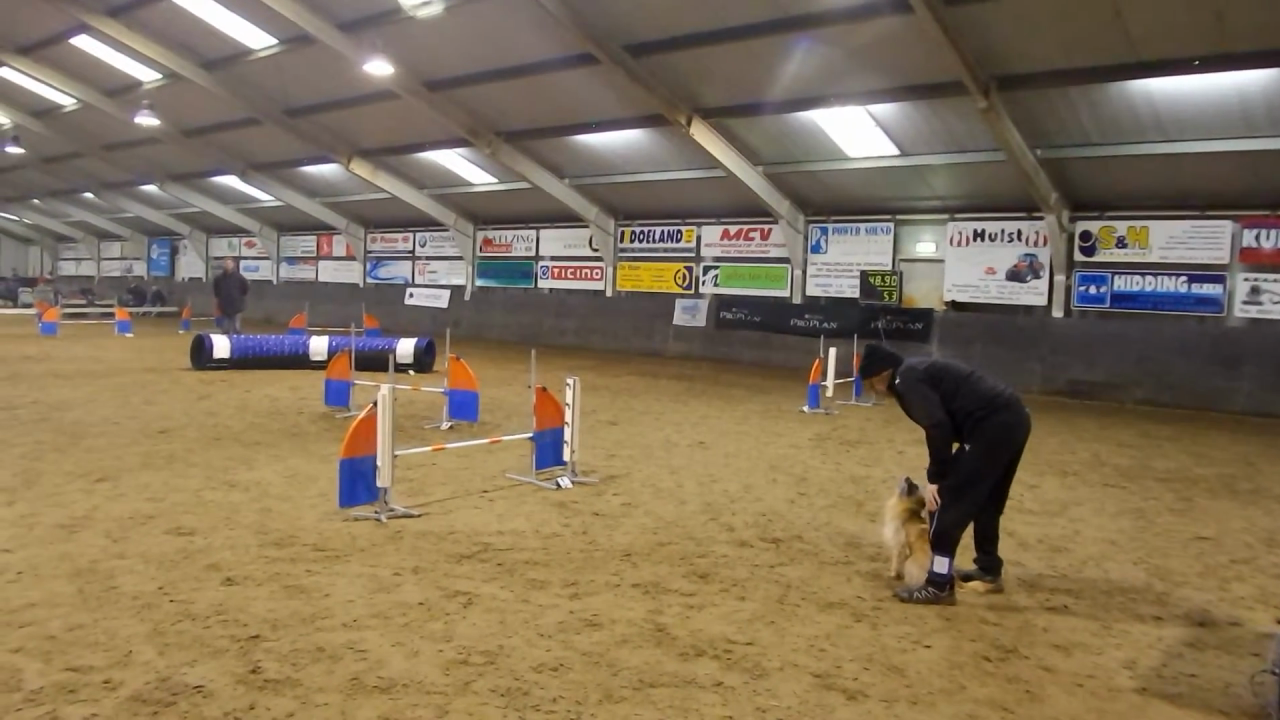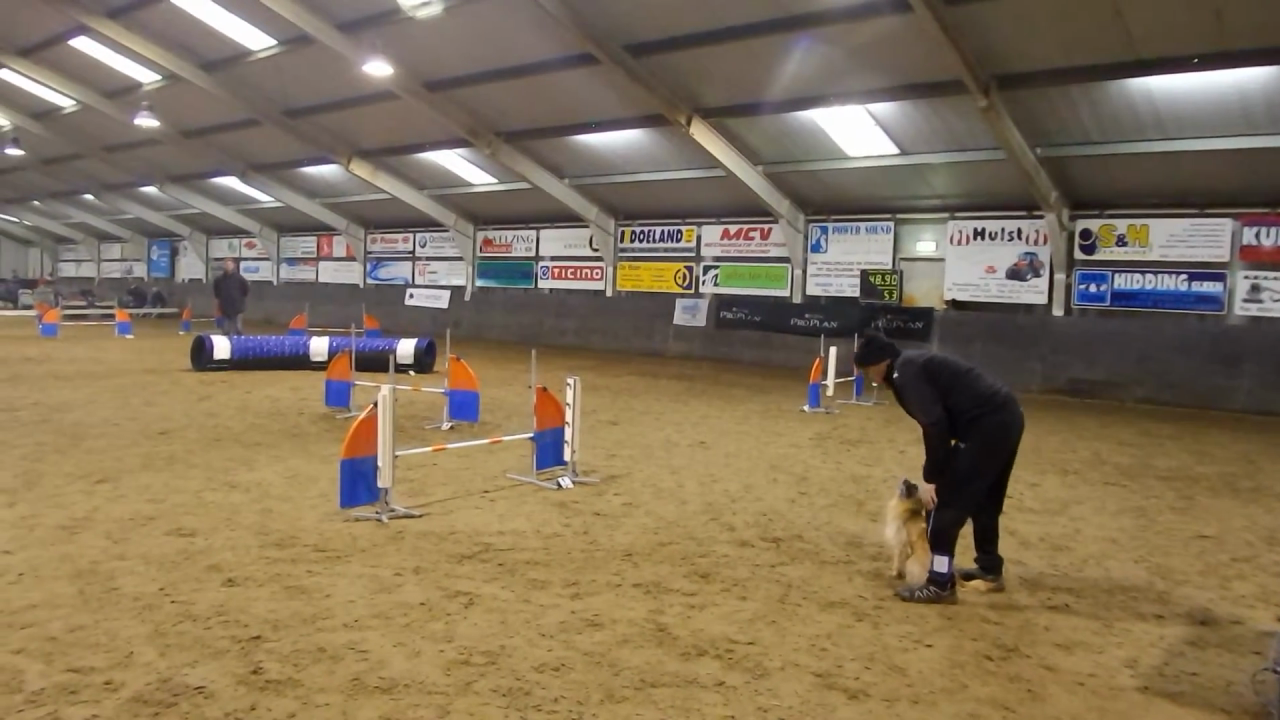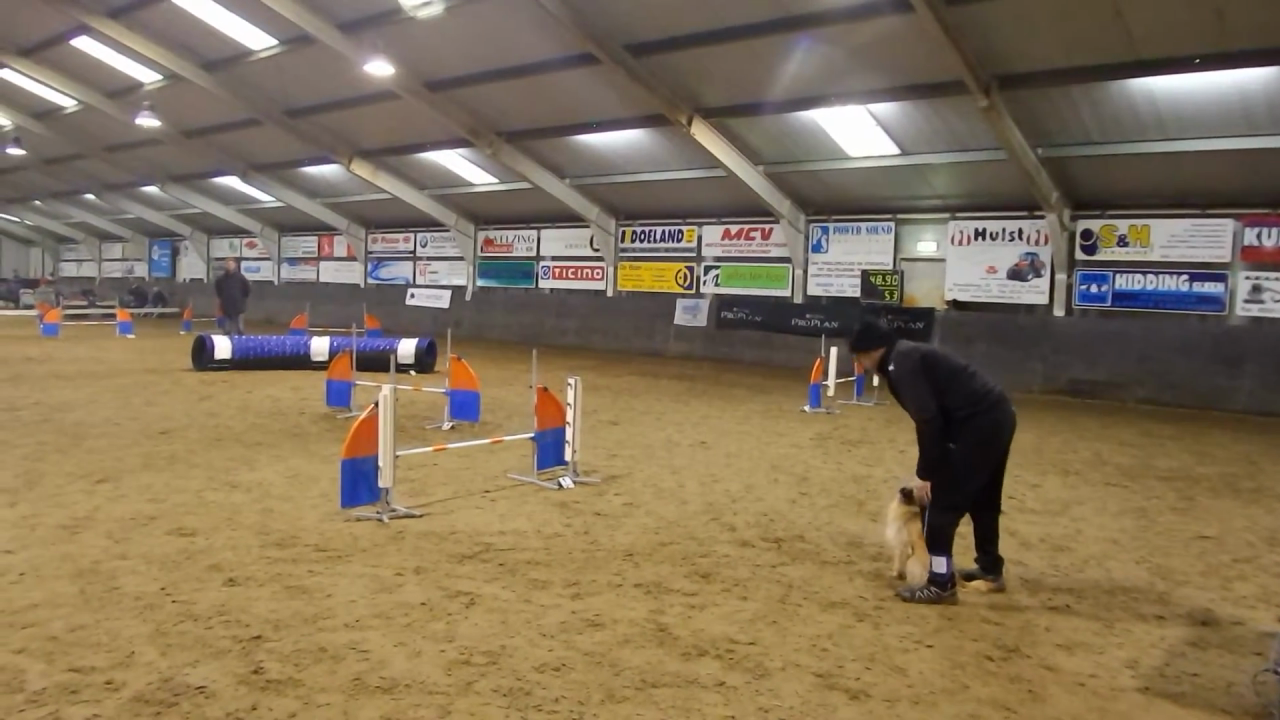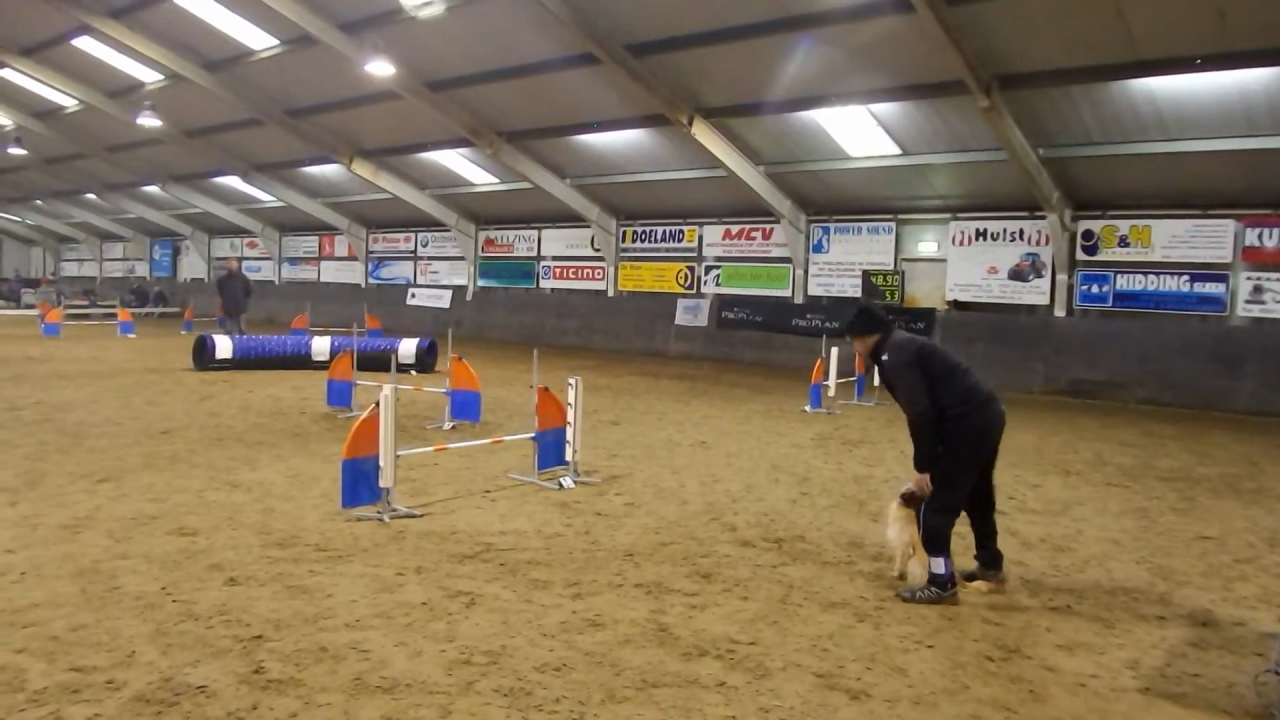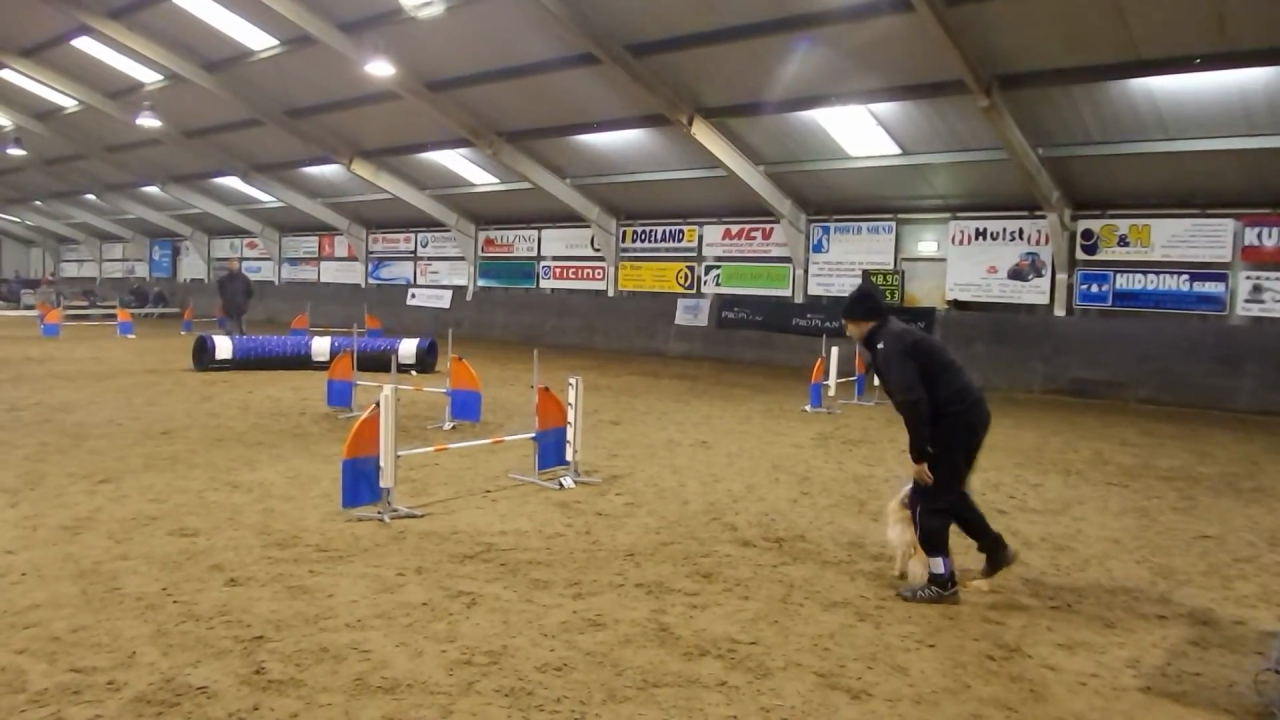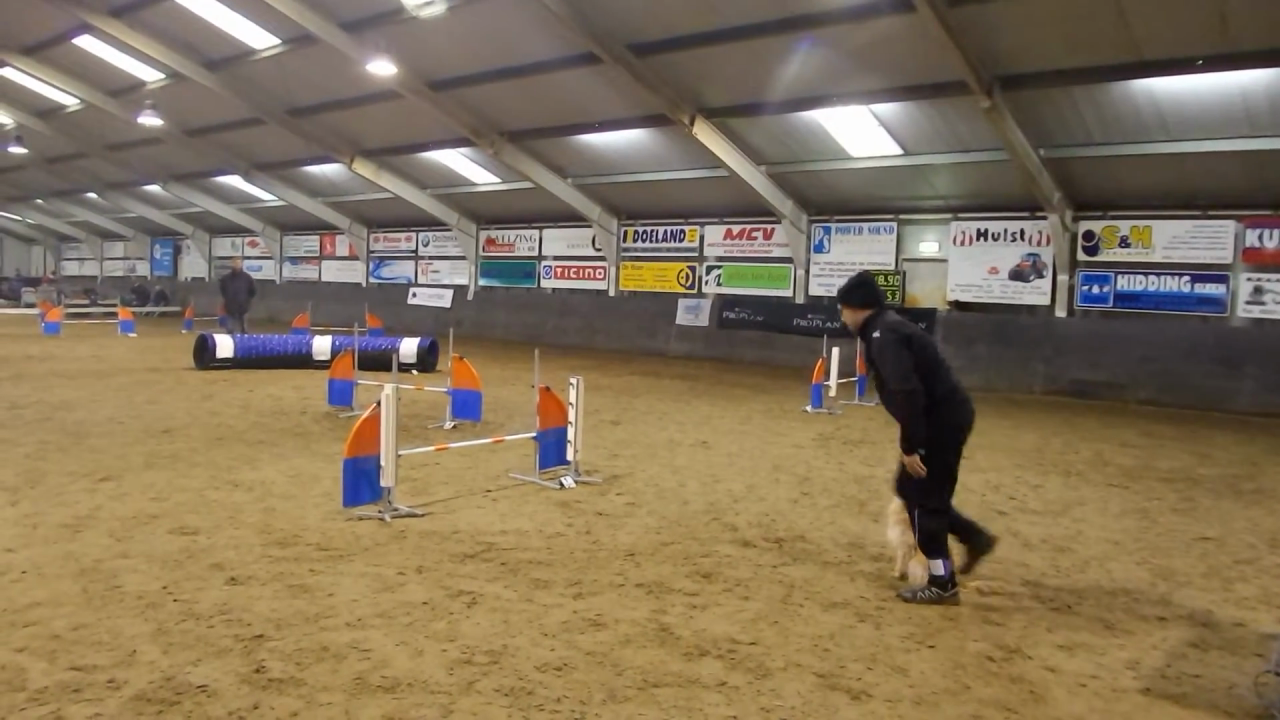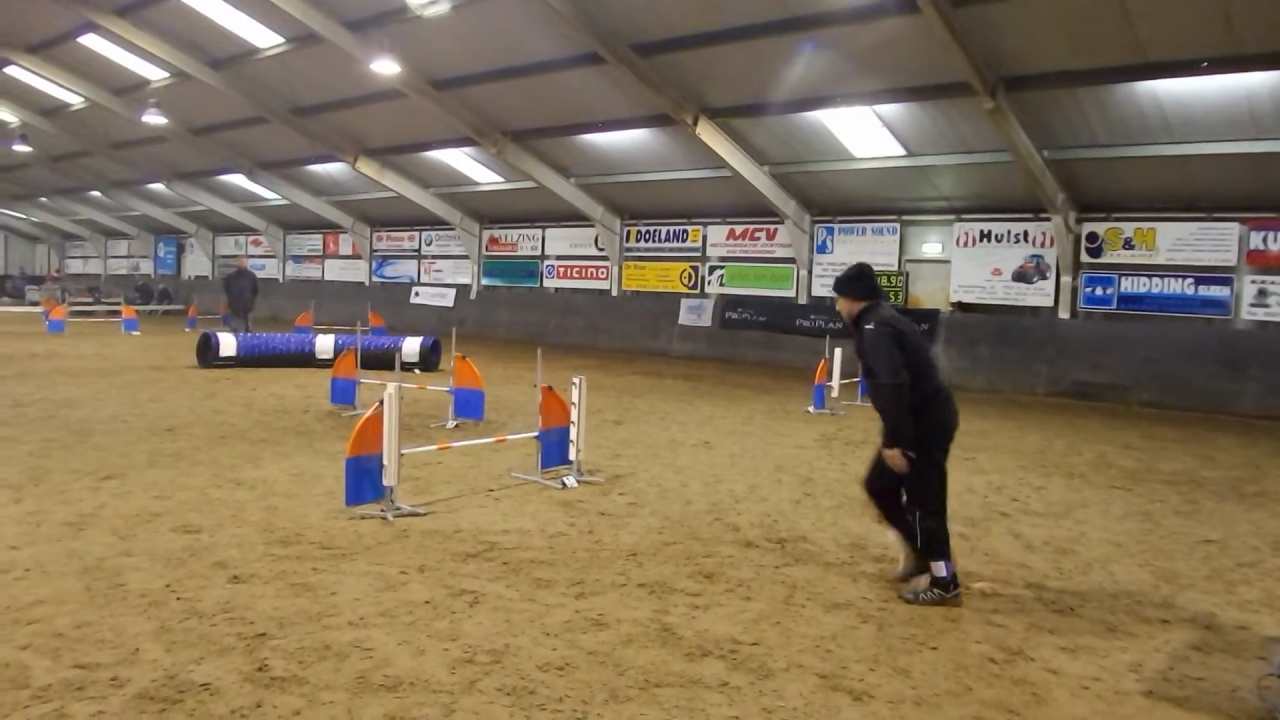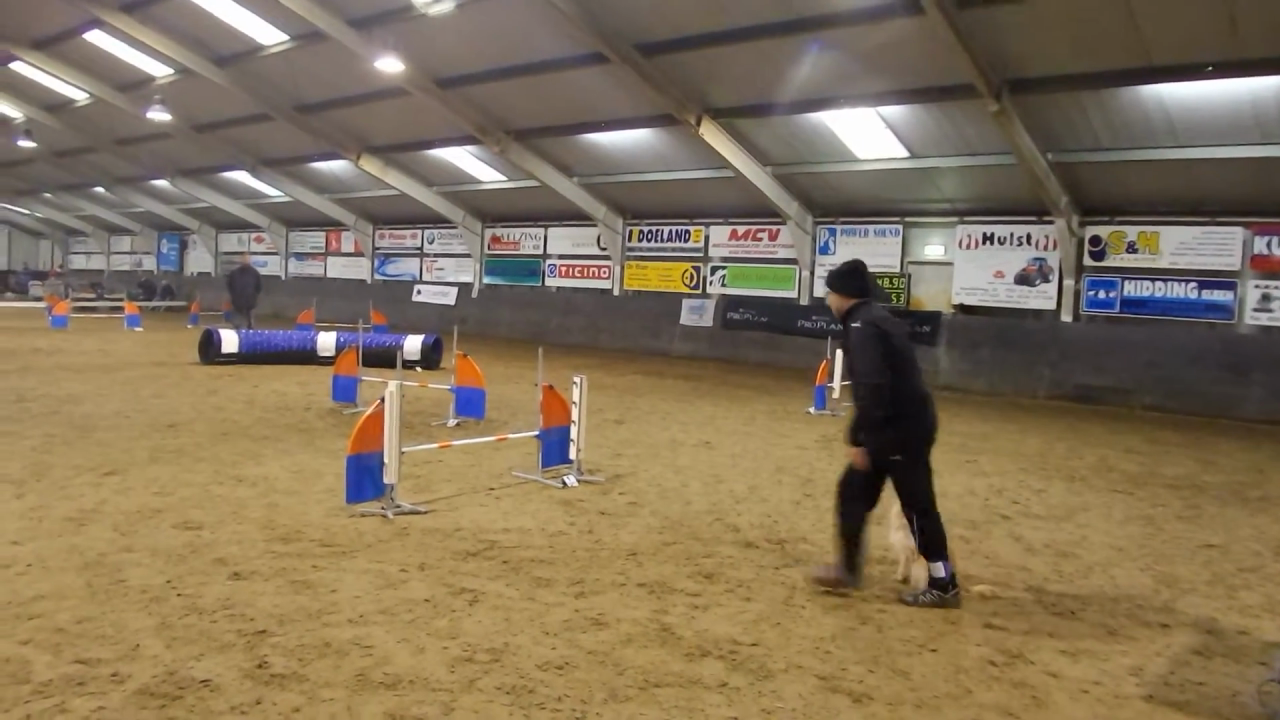
dt=0.1s
person 1, frame 1
left shoulder: (907, 380)
right shoulder: (918, 372)
left elbow: (937, 426)
right elbow: (942, 425)
left wrist: (935, 478)
right wrist: (939, 475)
left hip: (993, 426)
right hip: (1013, 418)
left knee: (948, 502)
right knee: (986, 500)
left ankle: (939, 585)
right ankle: (989, 570)
person 1, frame 2
left shoulder: (905, 372)
right shoulder: (914, 365)
left elbow: (934, 424)
right elbow: (941, 418)
left wrist: (931, 477)
right wrist: (937, 473)
left hip: (987, 424)
right hip: (1006, 416)
left knee: (945, 500)
right knee: (985, 499)
left ankle: (941, 584)
right ankle: (990, 569)
person 1, frame 3
left shoulder: (901, 365)
right shoulder: (909, 357)
left elbow: (928, 420)
right elbow: (934, 415)
left wrist: (925, 473)
right wrist: (930, 469)
left hip: (979, 424)
right hip: (998, 415)
left knee: (939, 500)
right knee: (982, 499)
left ankle: (940, 584)
right ankle: (990, 569)
person 1, frame 4
left shoulder: (895, 356)
right shoulder: (902, 347)
left elbow: (919, 412)
left wrist: (922, 466)
right wrist: (925, 461)
left hip: (966, 422)
right hip: (986, 414)
left knee: (935, 502)
right knee: (975, 497)
left ankle: (941, 584)
right ankle: (991, 566)
person 1, frame 5
left shoulder: (889, 345)
right shoulder: (895, 337)
left elbow: (913, 402)
left wrist: (918, 455)
right wrist: (922, 451)
left hip: (955, 422)
right hip: (968, 414)
left knee: (928, 501)
right knee: (947, 493)
left ankle: (942, 583)
right ankle: (995, 550)
person 1, frame 6
left shoulder: (882, 335)
right shoulder: (891, 328)
left elbow: (907, 392)
left wrist: (909, 447)
right wrist: (912, 443)
left hip: (940, 421)
right hip: (945, 416)
left knee: (925, 501)
right knee: (911, 489)
left ankle: (943, 584)
right ankle: (975, 539)
person 1, frame 7
left shoulder: (875, 328)
right shoulder: (882, 321)
left elbow: (894, 386)
left wrist: (891, 441)
right wrist: (894, 437)
left hip: (924, 421)
right hip: (926, 416)
left knee: (924, 502)
right knee: (879, 485)
left ankle: (944, 585)
right ankle: (919, 552)
person 1, frame 8
left shoulder: (863, 327)
right shoulder: (876, 318)
left elbow: (873, 387)
left wrist: (856, 439)
left hip: (903, 425)
right hip: (898, 422)
left knee: (918, 504)
right knee: (853, 491)
left ankle: (945, 586)
right ankle: (847, 569)
